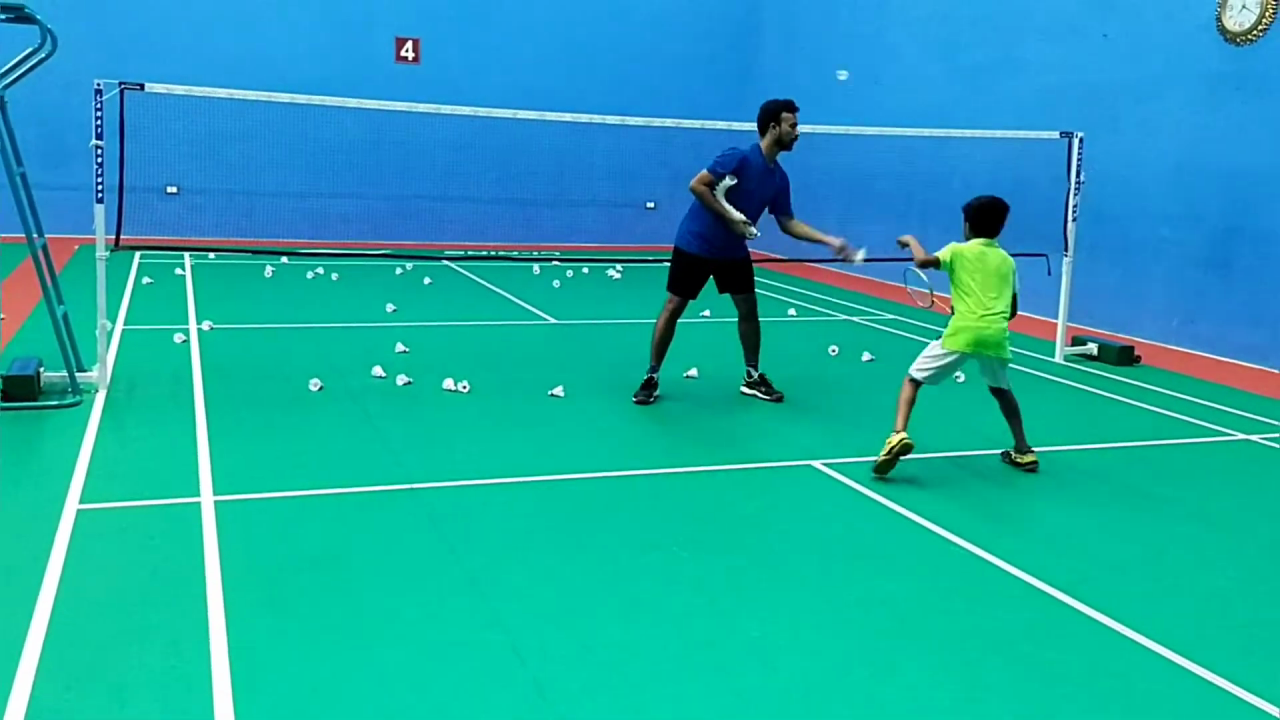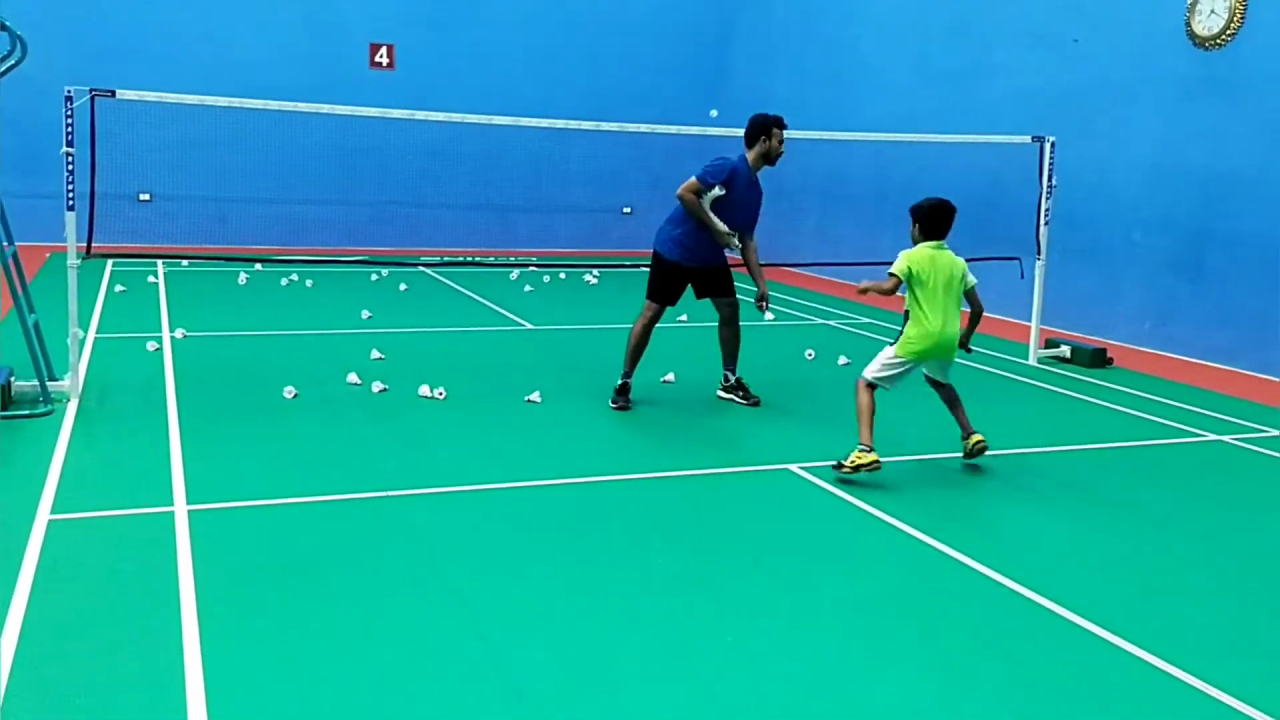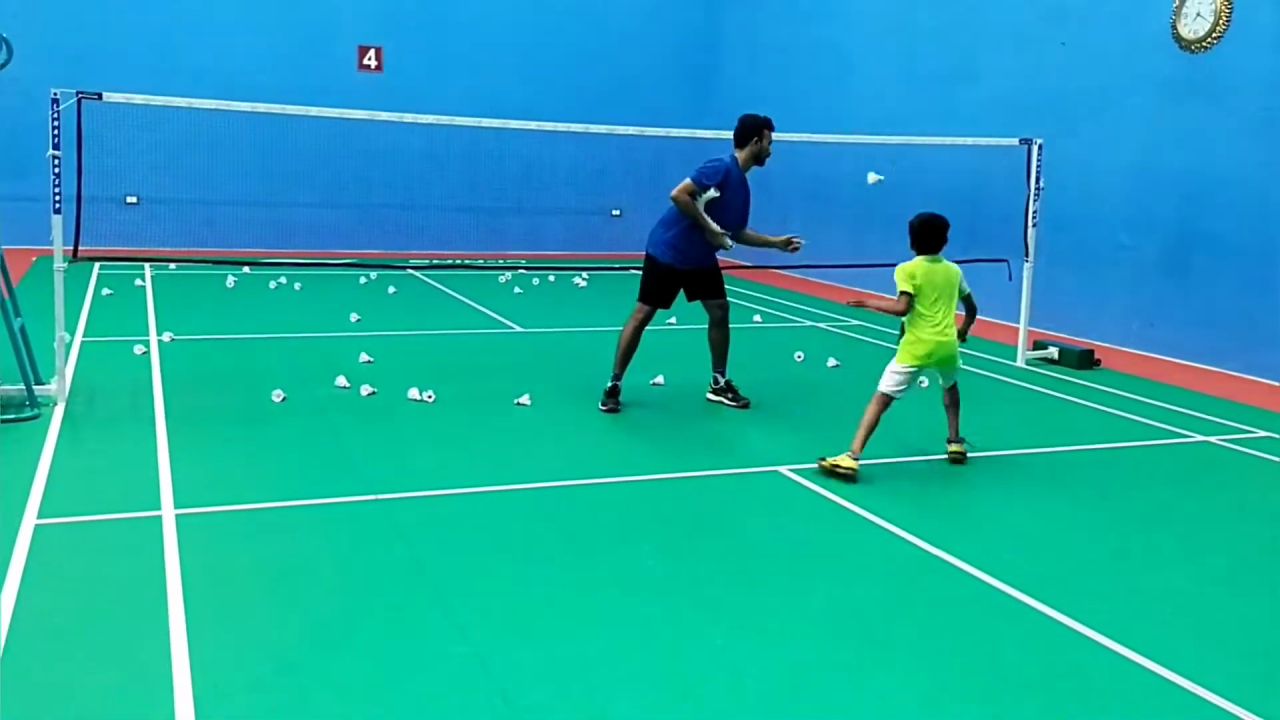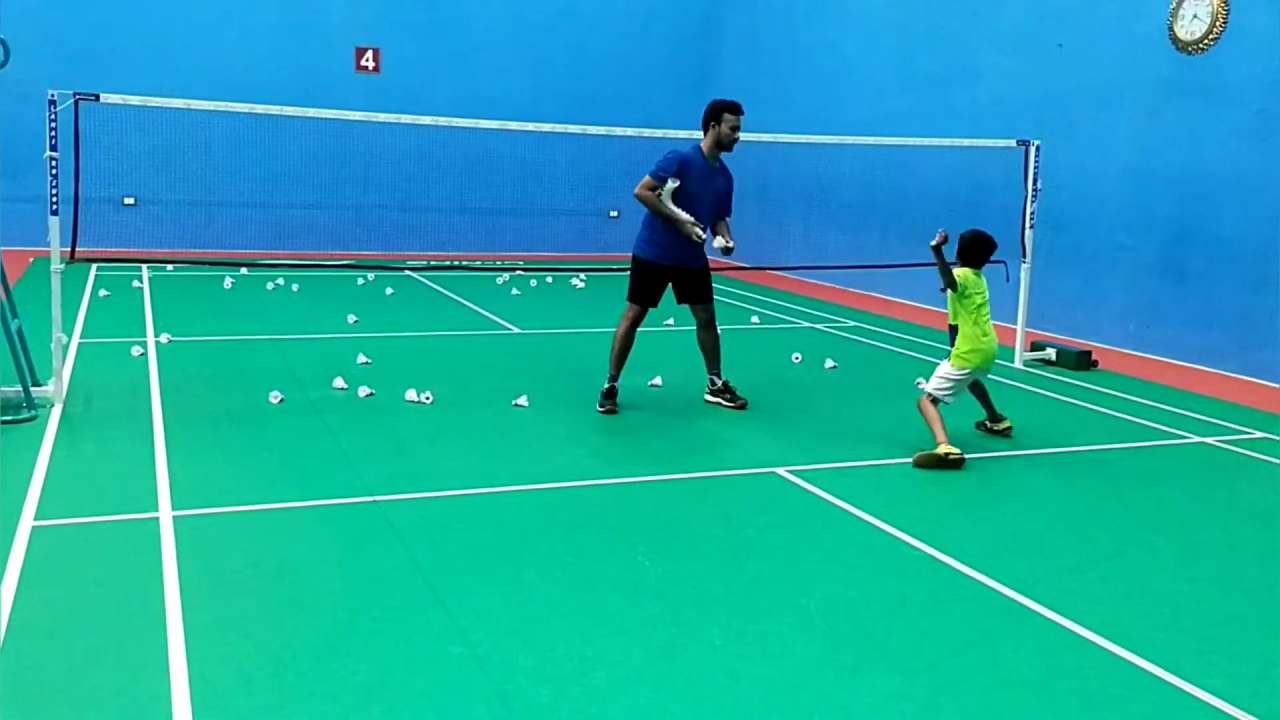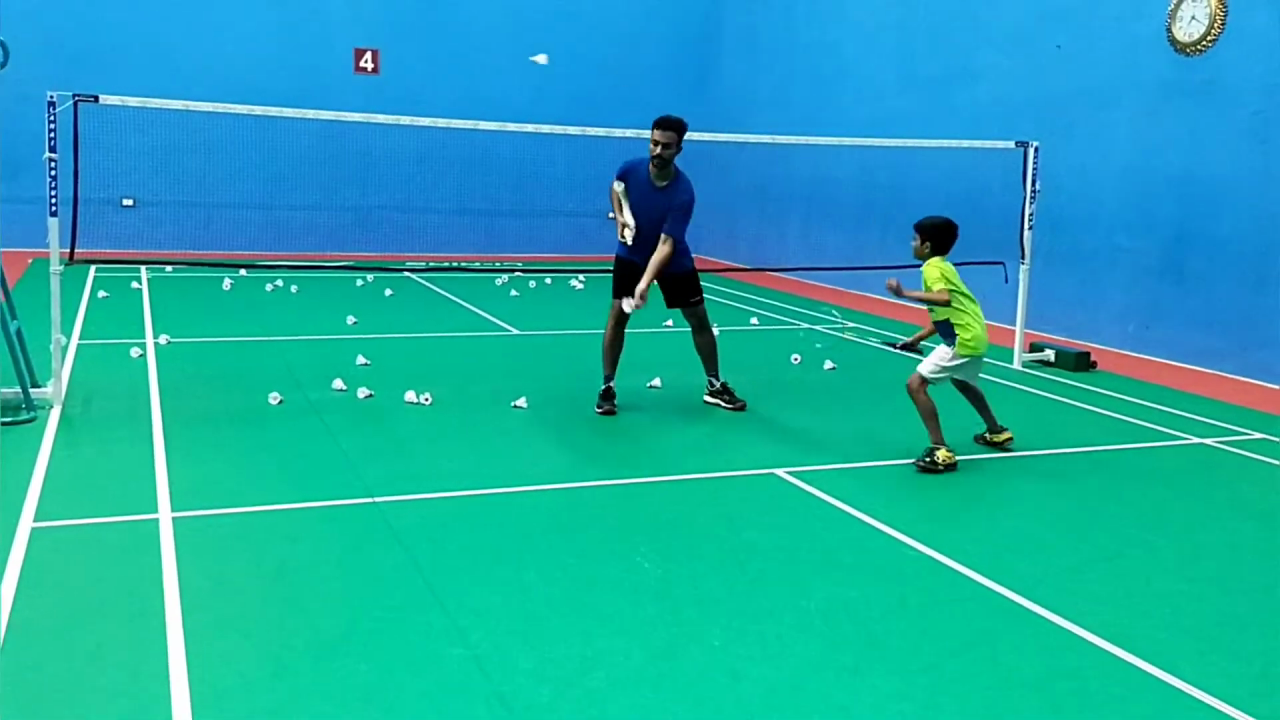
dt=0.4s
person 1, frame 1
left shoulder: (778, 177)
right shoulder: (739, 157)
left elbow: (788, 223)
right elbow: (697, 186)
left wrist: (828, 241)
right wrist: (729, 218)
left hip: (734, 250)
right hip: (695, 243)
left knee: (748, 308)
right knee: (673, 307)
left ankle: (752, 377)
right ankle: (651, 377)
person 1, frame 2
left shoulder: (755, 189)
right shoulder: (728, 167)
left elbow: (746, 239)
right elbow: (684, 193)
left wrist: (760, 284)
right wrist: (715, 228)
left hip: (710, 256)
right hip: (674, 250)
left knee: (730, 311)
right knee: (651, 314)
left ankle: (729, 381)
right ankle: (624, 382)
person 1, frame 3
left shoulder: (742, 187)
right shoulder: (721, 169)
left elbow: (738, 233)
right elbow: (678, 195)
left wrist: (778, 242)
right wrist: (708, 228)
left hip: (701, 258)
right hip: (667, 253)
left knee: (720, 312)
right knee: (642, 315)
left ankle: (719, 383)
right ankle: (614, 384)
person 1, frame 4
left shoulder: (725, 175)
right shoulder: (681, 159)
left elbow: (720, 217)
right elbow: (641, 191)
left wrist: (725, 238)
right wrist: (678, 219)
left hip: (692, 258)
right hip: (653, 252)
left knee: (707, 317)
right knee: (633, 316)
left ankle: (716, 385)
right ankle: (611, 386)
person 1, frame 5
left shoulder: (683, 193)
right shoulder: (632, 168)
left elbow: (667, 245)
right elbow: (616, 187)
left wrist: (645, 284)
right wrist: (620, 217)
left hip: (672, 259)
right hip: (632, 253)
left knee: (699, 319)
right knee: (617, 316)
left ankle: (714, 386)
right ankle: (607, 387)
person 2, frame 1
left shoulder: (958, 251)
right shoulder: (1008, 262)
left elbow: (923, 261)
right elbow: (1011, 311)
left wrist: (911, 240)
left hip: (962, 334)
right hip: (996, 336)
left knee: (912, 380)
right knee: (1000, 388)
left ankle: (899, 434)
right ankle: (1023, 453)
person 2, frame 2
left shoulder: (911, 256)
right shoulder: (957, 263)
left elbow: (890, 288)
right elbow: (977, 307)
left wrist: (869, 286)
right wrist: (965, 337)
left hip: (916, 340)
right hip: (948, 340)
left knee: (865, 384)
right knee: (938, 381)
left ankle: (866, 451)
right ankle: (971, 436)
person 2, frame 3
left shoulder: (907, 270)
right shoulder: (954, 271)
left elbow: (902, 308)
right elbow: (971, 307)
left wrist: (868, 302)
right wrist: (963, 331)
left hip: (917, 348)
right hip: (947, 346)
left knee: (880, 399)
right knee: (950, 385)
left ankle: (852, 458)
right ankle: (956, 443)
person 2, frame 4
left shoulder: (961, 277)
right shoulder: (979, 278)
left elbow: (948, 279)
left wrist: (937, 251)
left hip: (967, 353)
right hip: (987, 350)
left knee: (926, 399)
right knee: (970, 379)
left ankle: (945, 448)
right ankle: (997, 421)
person 2, frame 5
left shoulder: (932, 269)
right shoulder: (943, 267)
left elbow: (944, 299)
left wrist: (905, 294)
right wrist: (917, 338)
left hip: (965, 341)
right hip: (974, 337)
left knee: (916, 384)
right knee: (961, 381)
left ankle: (941, 451)
right ankle: (997, 432)
